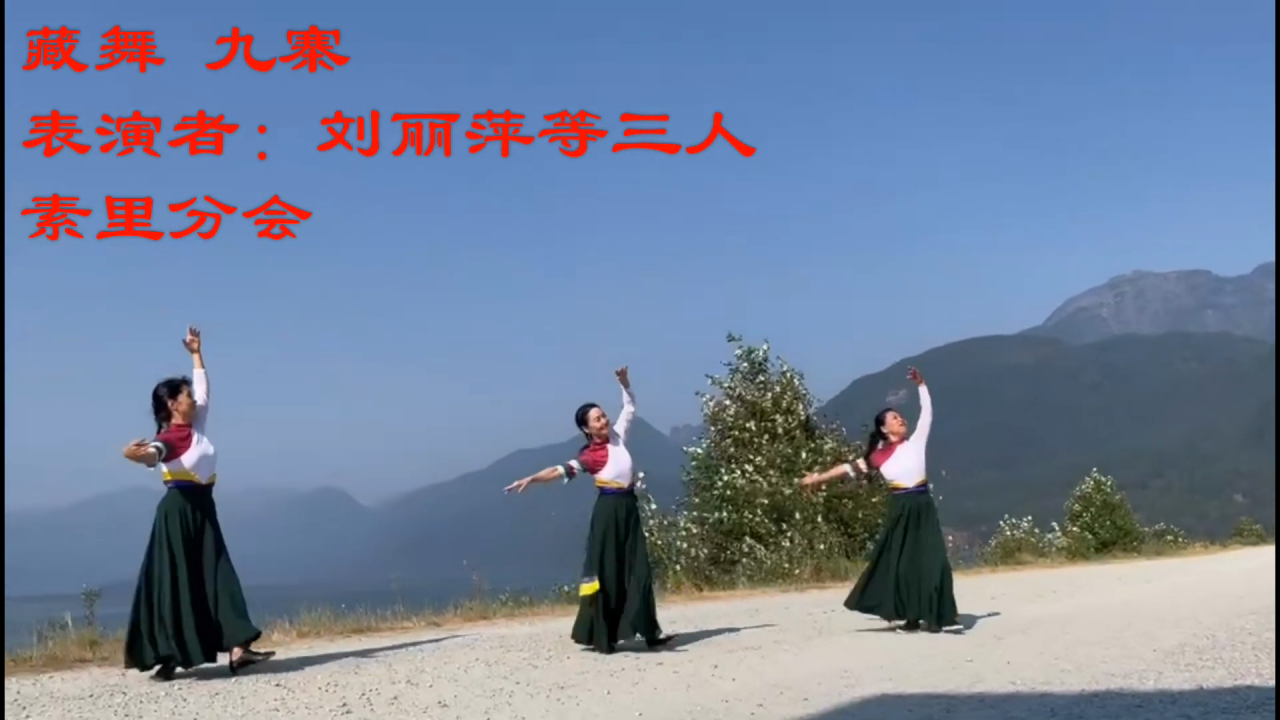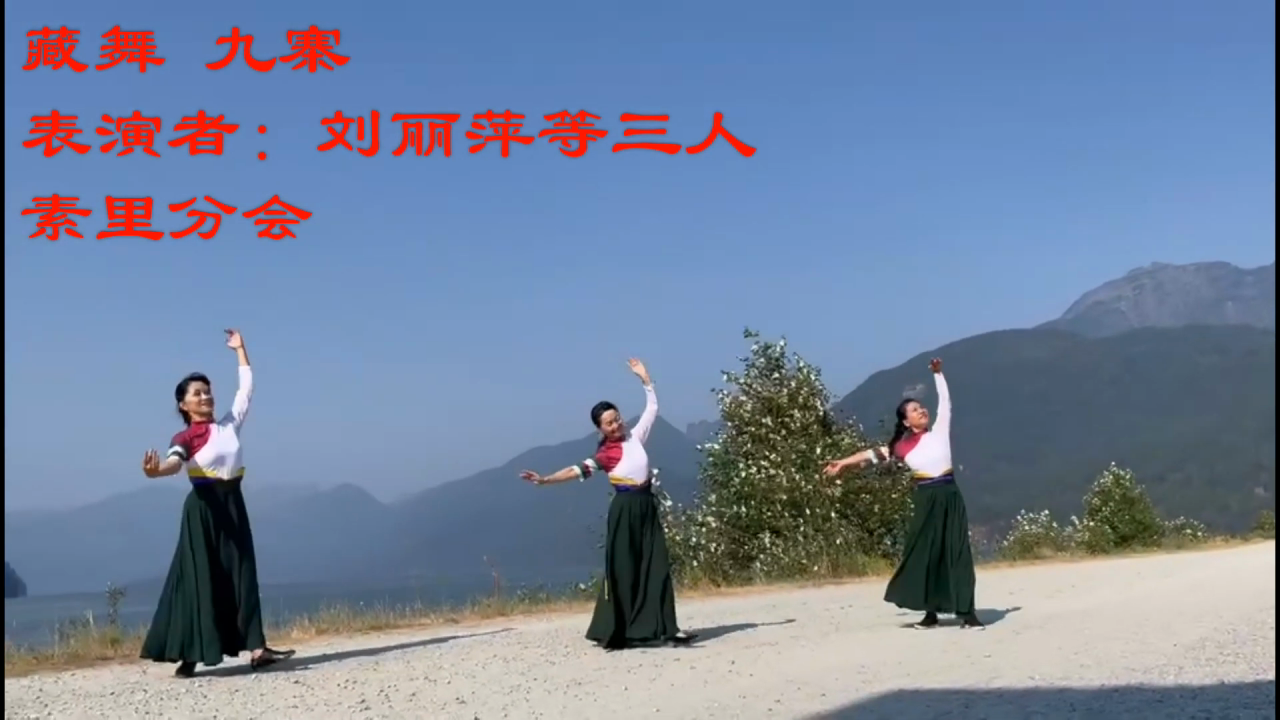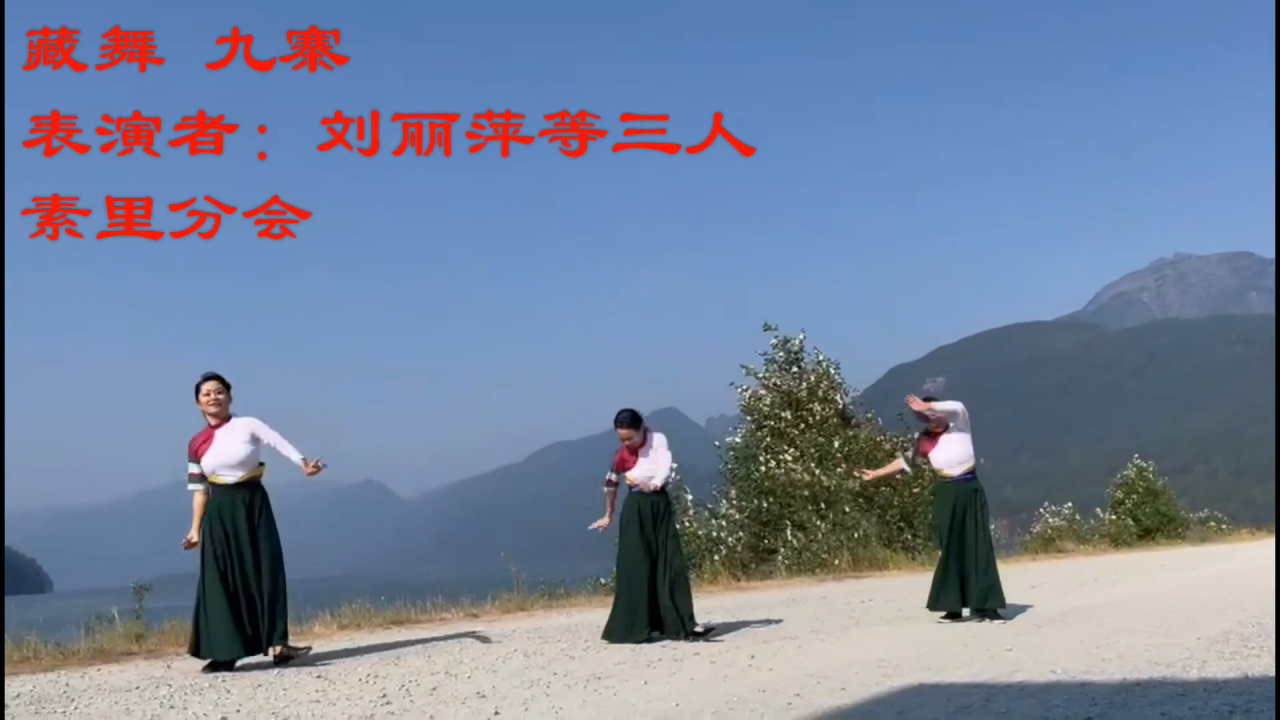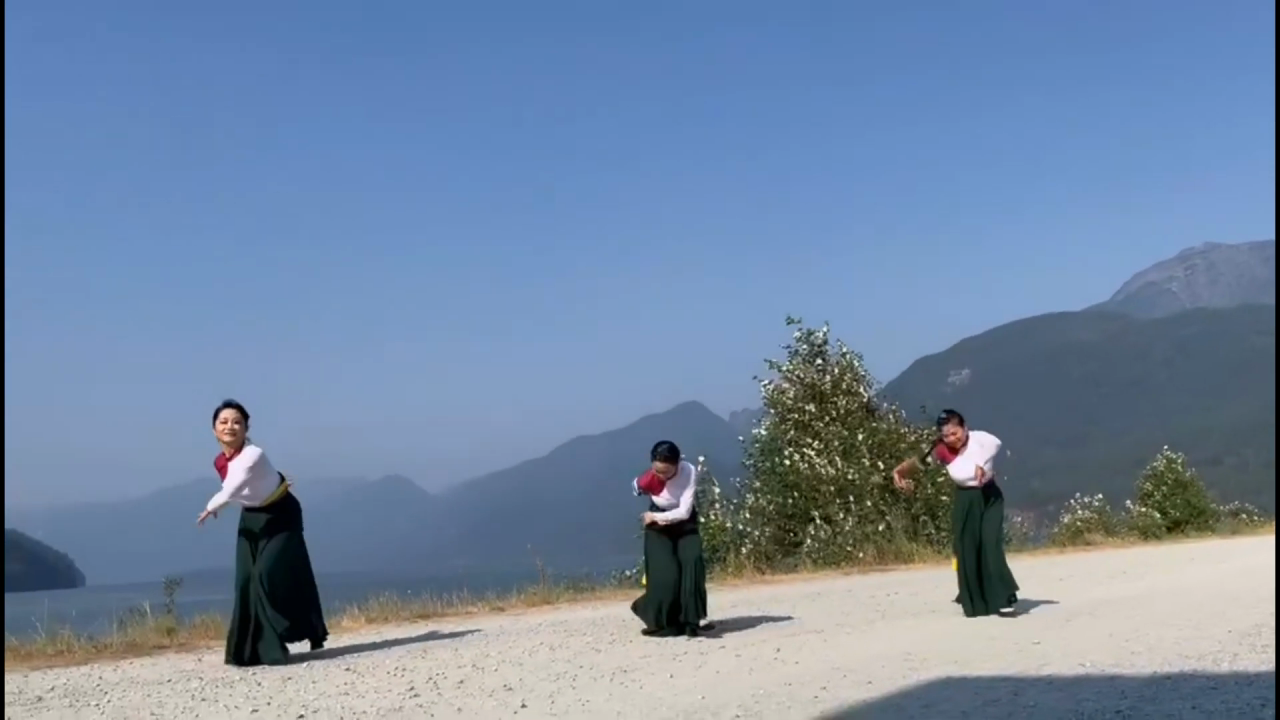
dt=0.3s
person 1, frame 1
left shoulder: (197, 428)
right shoulder: (166, 438)
left elbow: (204, 389)
right elbow: (149, 455)
left wrist: (196, 353)
right wrist: (135, 453)
left hip: (203, 511)
right hip: (178, 511)
left knee: (218, 578)
right knee: (176, 583)
left ankle: (237, 650)
right ankle: (169, 658)
person 1, frame 2
left shoulder: (228, 425)
right shoulder: (184, 439)
left elbow: (246, 389)
right elbow: (173, 463)
left wrist: (240, 351)
right wrist: (156, 469)
left hip: (234, 506)
right hip: (204, 509)
left knee: (241, 577)
right knee: (201, 580)
left ankle: (256, 649)
right ankle: (190, 656)
person 1, frame 3
left shoulder: (247, 426)
right shoulder: (196, 444)
left elbow: (278, 442)
right elbow: (198, 488)
left wrist: (304, 462)
right wrist: (195, 527)
left hip: (252, 506)
right hip: (220, 510)
left knee: (265, 576)
right knee: (221, 578)
left ankle: (277, 646)
right ankle: (225, 652)
person 1, frame 4
left shoulder: (253, 456)
right shoulder: (221, 461)
left elbow: (228, 494)
left wrist: (208, 509)
left hip: (281, 518)
right hip: (252, 522)
left knee: (269, 577)
right knee: (248, 582)
left ankle: (268, 645)
right ankle: (254, 647)
person 2, frame 1
left shoulder: (618, 437)
right shoulder: (588, 456)
left elbow: (629, 408)
right elbow: (559, 470)
left wrist: (624, 383)
right wrist: (530, 479)
left hip: (630, 509)
right hip: (609, 511)
left knee: (638, 571)
right knee: (607, 573)
left ankle: (649, 632)
right ankle: (601, 637)
person 2, frame 2
left shoulder: (635, 437)
right shoulder: (603, 455)
left elbow: (652, 408)
right elbow: (576, 471)
left wrist: (644, 378)
right wrist: (544, 479)
left hip: (648, 507)
right hip: (625, 509)
left knee: (657, 567)
right knee: (623, 571)
left ankle: (666, 629)
right ankle: (617, 633)
person 2, frame 3
left shoulder: (658, 440)
right shoulder: (621, 457)
left elbow: (666, 468)
right elbow: (609, 486)
left wrist: (657, 480)
right wrist: (607, 516)
left hip: (660, 508)
right hip: (635, 513)
left knee: (672, 566)
right knee: (637, 569)
left ankle: (685, 624)
right ankle: (638, 629)
person 2, frame 4
left shoulder: (689, 471)
right shoulder: (648, 480)
left elbow: (684, 511)
right elbow: (636, 487)
left wrist: (656, 516)
left hip: (685, 523)
right hip: (658, 527)
left knee: (692, 561)
right knee: (666, 574)
left ankle: (695, 618)
right ankle: (664, 624)
person 3, frame 1
left shoulder: (916, 442)
right shoulder: (878, 455)
left elbow: (927, 413)
right elbow: (851, 468)
left wrist: (921, 385)
right wrist: (819, 478)
left hip: (923, 505)
right hip: (899, 508)
left knee: (934, 559)
right knee: (900, 561)
left ankle: (945, 616)
right ankle: (912, 617)
person 3, frame 2
left shoulder: (939, 431)
right shoulder: (902, 445)
left elbow: (945, 401)
right elbow: (874, 454)
left wrist: (938, 374)
right wrist: (843, 463)
left hip: (950, 494)
right hip: (926, 497)
left knee: (958, 552)
right knee: (927, 552)
left ankle: (967, 613)
right ankle: (930, 612)
person 3, frame 3
left shoulder: (959, 426)
right shoulder: (925, 442)
left elbow: (959, 408)
right elbow: (904, 463)
left wrist: (929, 405)
right wrist: (876, 473)
left hip: (970, 492)
right hip: (946, 497)
left knee: (979, 548)
right knee: (951, 549)
left ankle: (989, 607)
right ankle: (954, 607)
person 3, frame 4
left shoulder: (980, 439)
right shoulder: (942, 450)
left elbow: (995, 444)
right elbow: (920, 461)
left wrist: (981, 465)
right wrist: (900, 471)
left hip: (988, 498)
right hip: (965, 502)
left knee: (990, 545)
right knee: (967, 552)
left ankle: (1004, 597)
right ankle: (978, 603)
